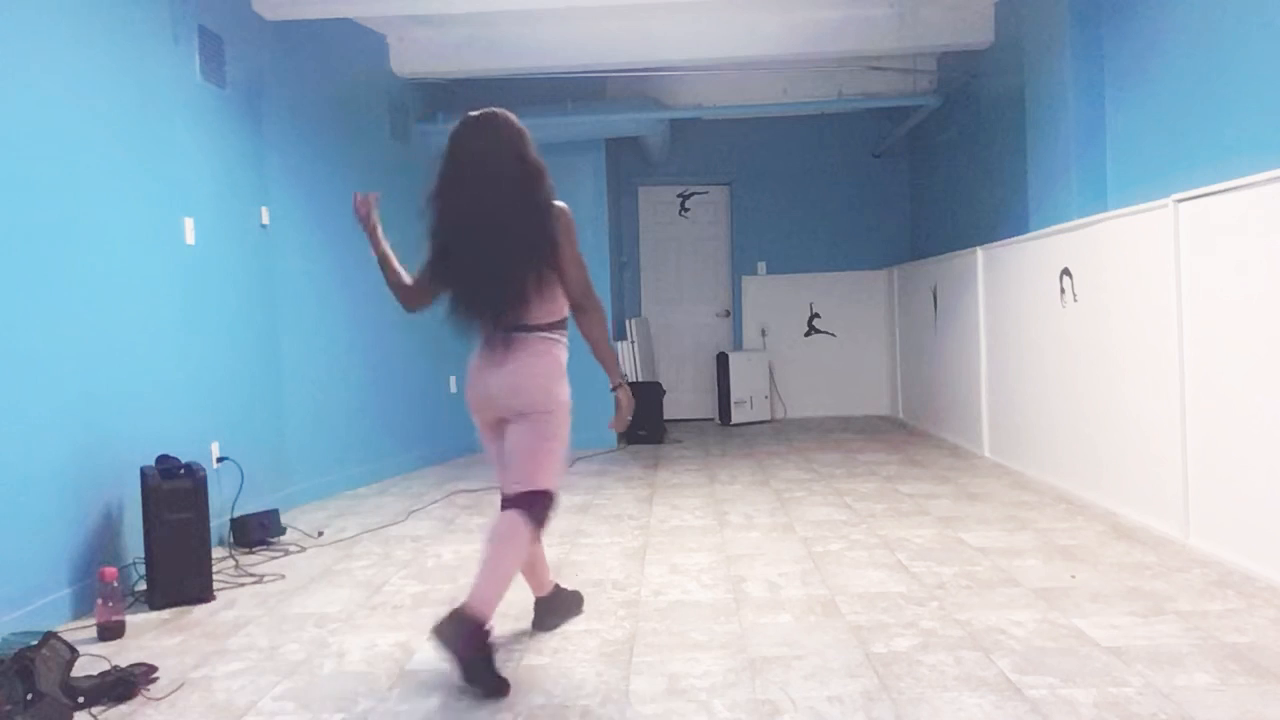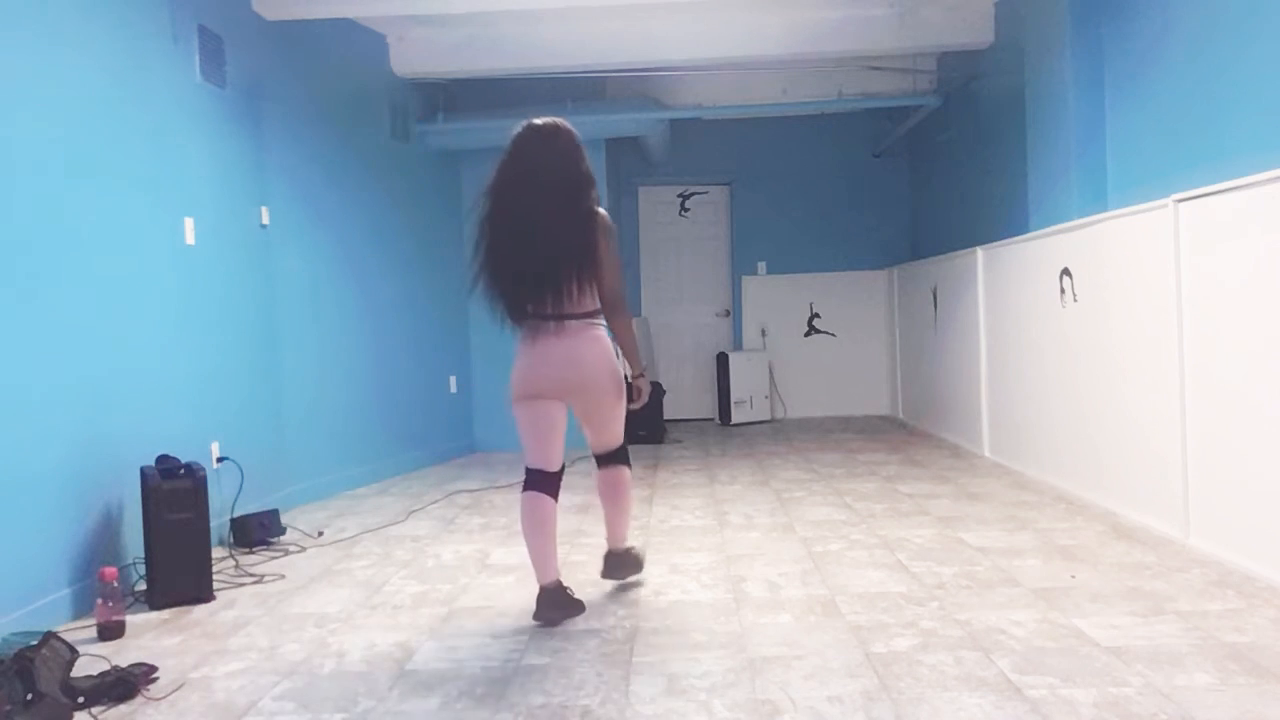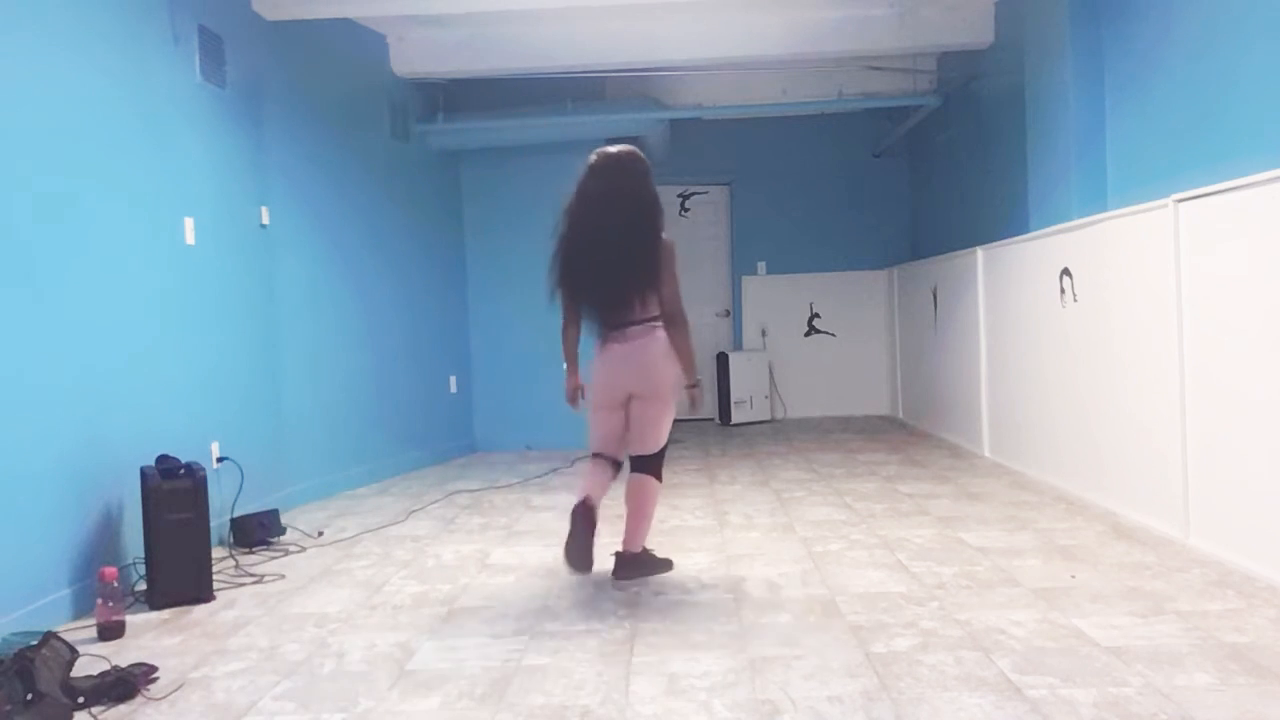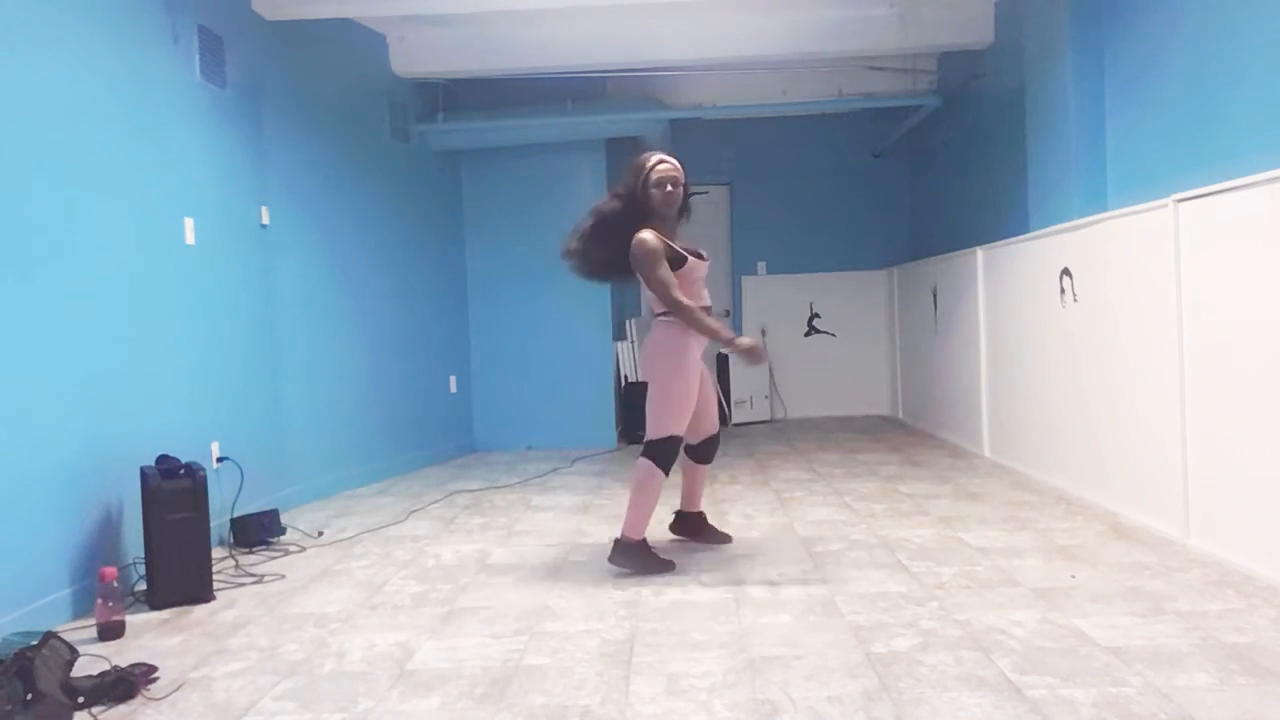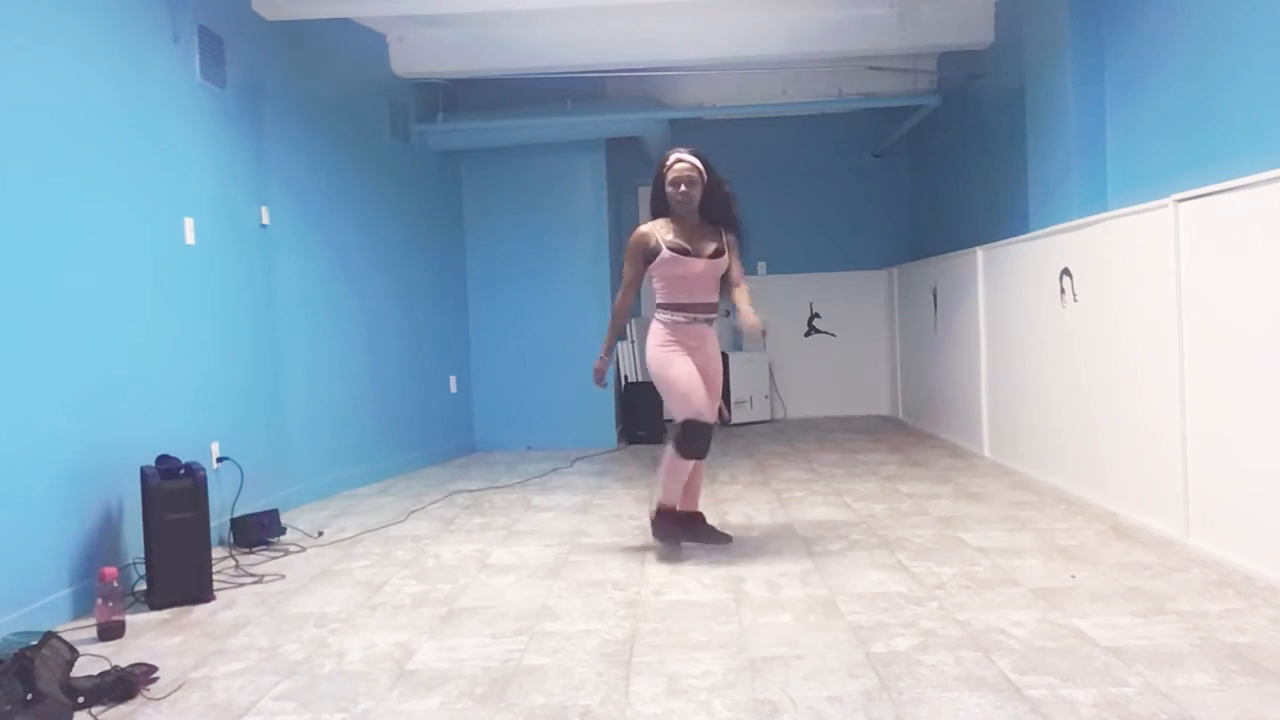
dt=0.5s
person 1, frame 1
left shoulder: (458, 229)
right shoulder: (550, 217)
left elbow: (413, 297)
right elbow: (584, 307)
left wrist: (373, 232)
right wrist: (619, 379)
left hip: (484, 374)
right hip: (537, 372)
left knee: (518, 495)
right knee: (535, 501)
left ankle: (548, 595)
right ankle: (469, 621)
person 1, frame 2
left shoulder: (505, 224)
right shoulder: (593, 220)
left elbow: (511, 298)
right elbow: (613, 303)
right wrist: (637, 368)
left hip: (532, 359)
right hip: (587, 353)
left knee: (540, 472)
right knee: (612, 453)
left ankle: (550, 588)
right ankle: (618, 551)
person 1, frame 3
left shoulder: (576, 242)
right shoulder: (655, 243)
left elbow: (570, 316)
right elbow: (672, 316)
left wrist: (572, 372)
right wrist: (692, 377)
left hip: (606, 361)
right hip: (651, 356)
left knee: (603, 454)
right knee: (647, 456)
left ankle: (585, 510)
right ankle: (632, 553)
person 1, frame 4
left shoulder: (668, 239)
right shoulder: (646, 242)
right elbow: (677, 303)
right wrist: (733, 340)
left hip: (689, 349)
right hip: (674, 347)
left knee: (706, 436)
right knee: (663, 442)
left ankle: (690, 517)
right ankle: (629, 542)
person 1, frame 5
left shoulder: (722, 236)
right shoulder: (647, 235)
left elbow: (737, 282)
right elbow: (626, 297)
left wrist: (748, 313)
right wrist: (606, 351)
left hip: (707, 342)
right hip: (667, 339)
left knee: (702, 429)
right knee: (695, 424)
left ankle: (687, 515)
right ankle: (666, 508)
